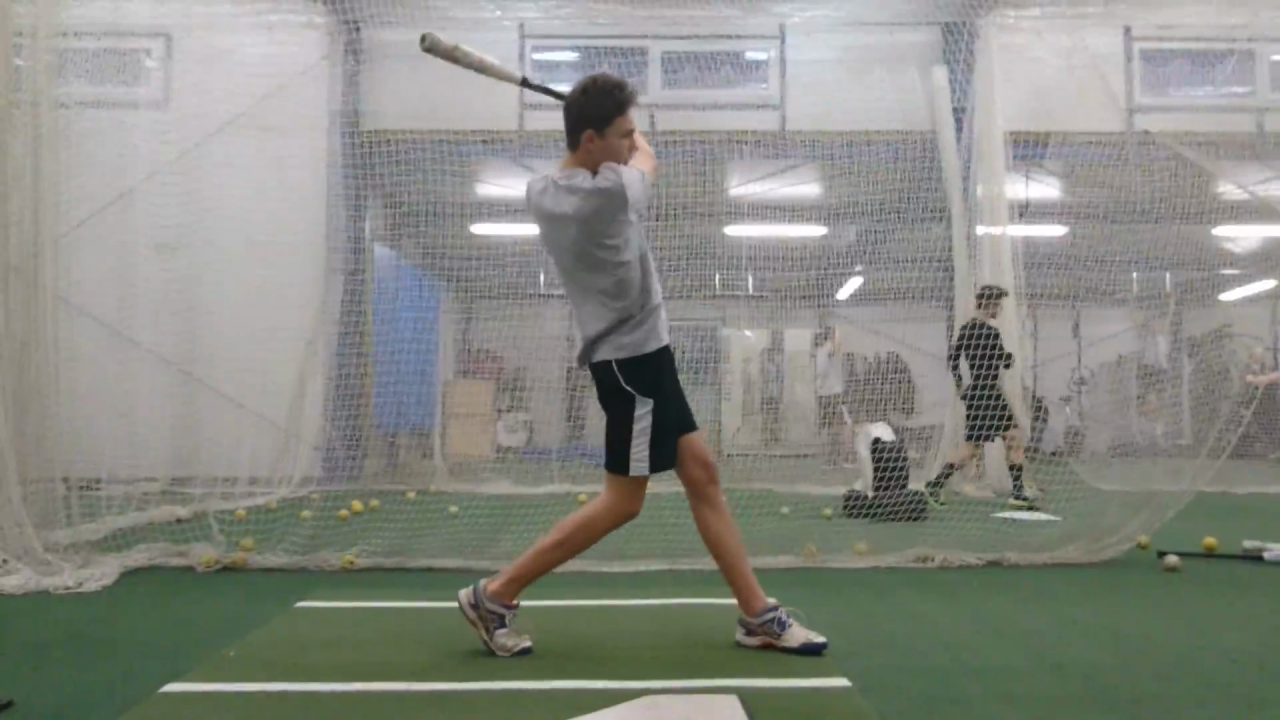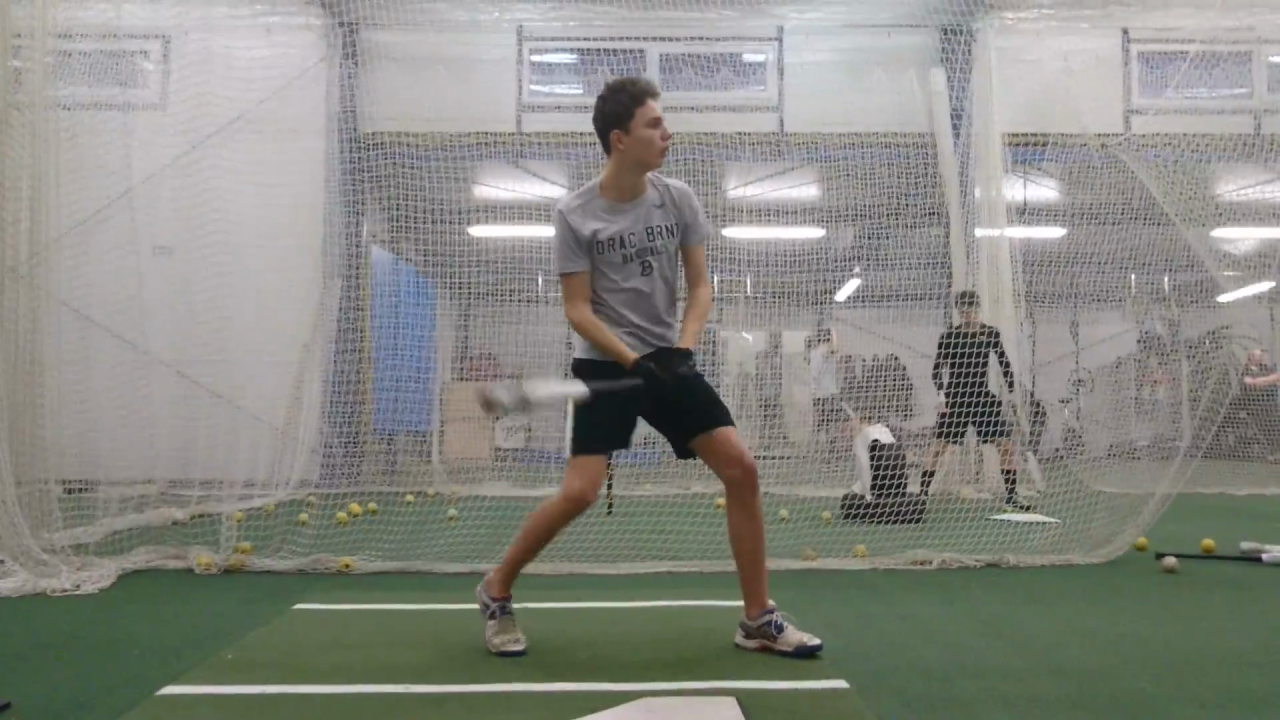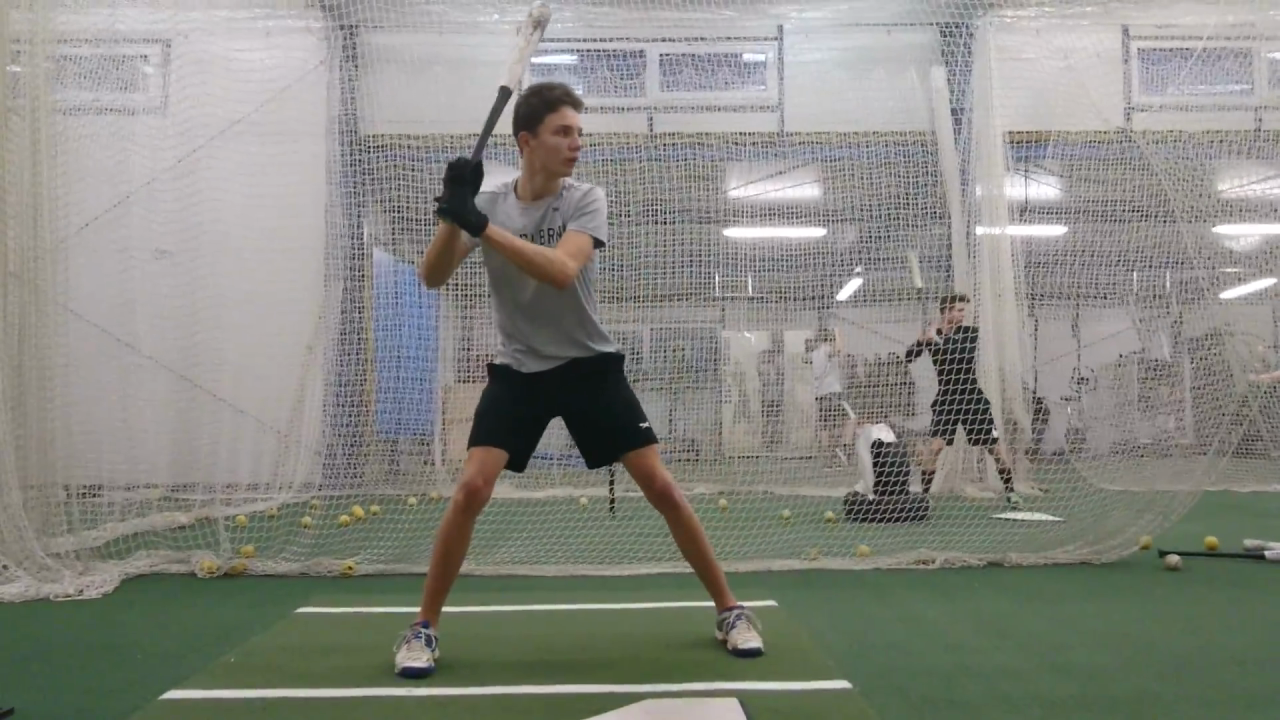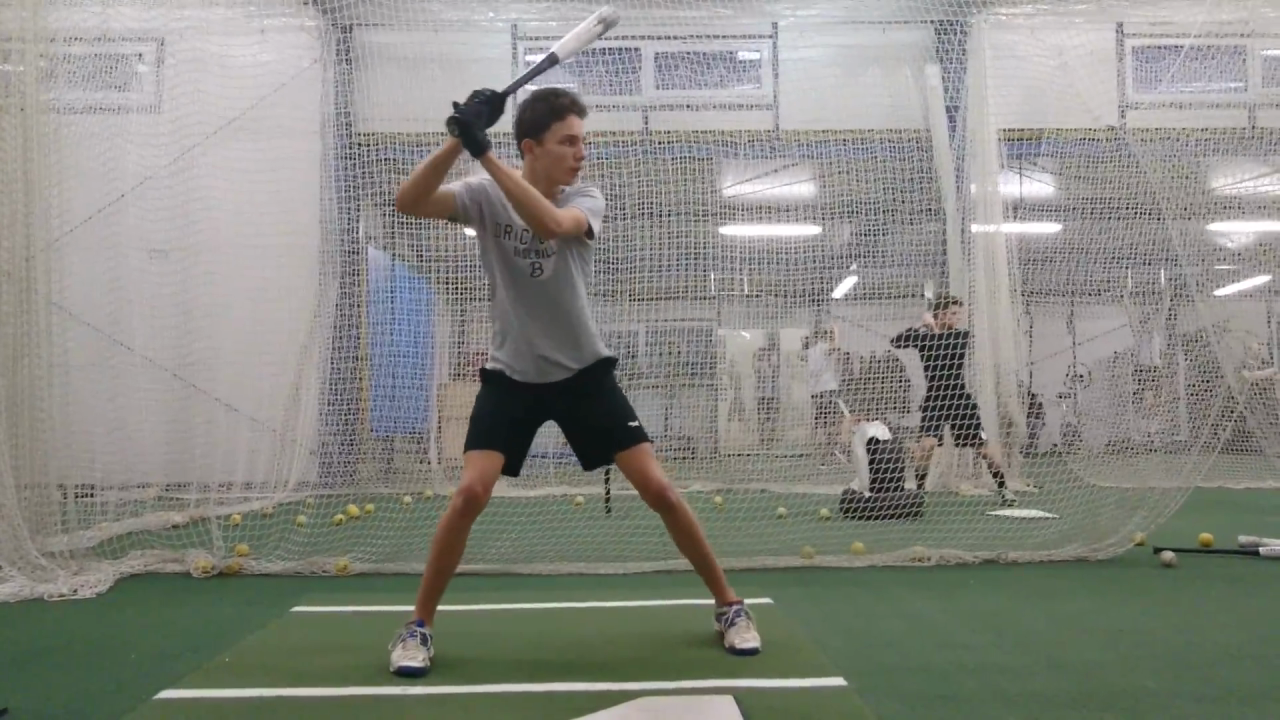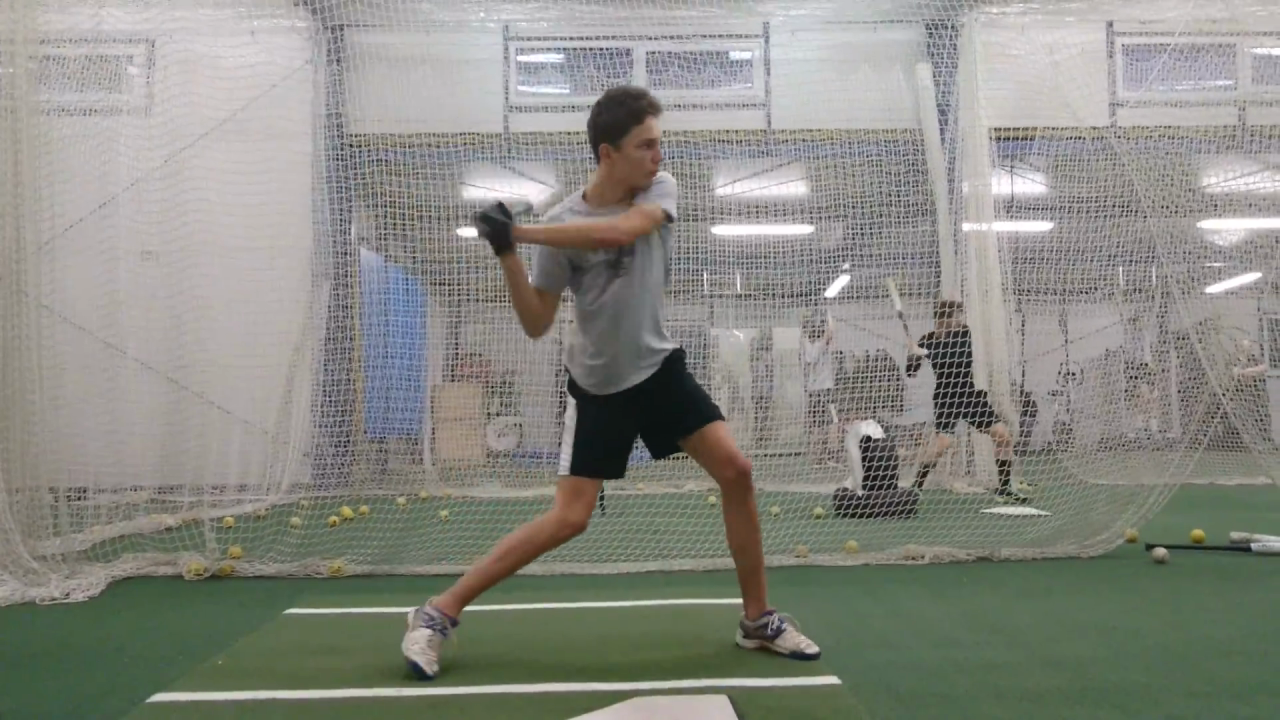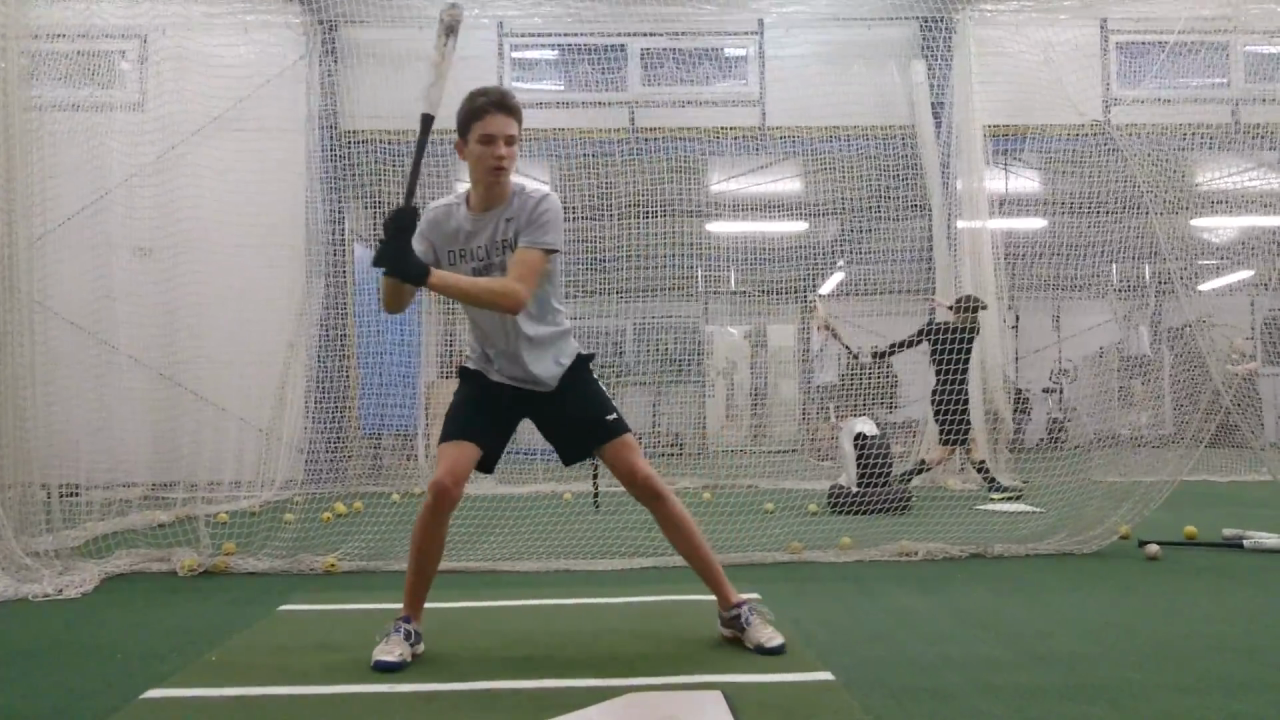
dt=0.7s
person 1, frame 1
left shoulder: (539, 192)
right shoulder: (611, 189)
right elbow: (647, 159)
right wrist: (634, 141)
left hip: (627, 354)
right hip: (634, 357)
left knee: (703, 474)
right knee: (622, 500)
left ankle: (758, 615)
right ankle: (494, 595)
person 1, frame 2
left shoulder: (680, 199)
right shoulder: (574, 214)
left elbow: (700, 285)
right elbow: (578, 310)
left wrist: (678, 352)
right wrist: (635, 363)
left hip: (671, 359)
right hip: (606, 362)
left knee: (743, 472)
right knee: (579, 492)
left ankle: (760, 620)
right ankle: (495, 597)
person 1, frame 3
left shoulder: (587, 200)
right shoulder: (487, 201)
left elbow: (563, 272)
right elbow: (431, 278)
left wrist: (483, 228)
right wrist: (450, 219)
left hip: (589, 364)
right hip: (518, 369)
left knee: (661, 487)
right knee: (471, 488)
left ankle: (729, 610)
right ankle: (424, 626)
person 1, frame 4
left shoulder: (588, 202)
right shoulder: (483, 198)
left elbow: (547, 223)
right elbow: (408, 202)
left wrist: (484, 153)
right wrist: (457, 145)
left hip: (584, 370)
right hip: (511, 375)
left knee: (658, 490)
right knee: (471, 493)
left ankle: (727, 603)
right ankle: (418, 625)
person 1, frame 5
left shoulder: (659, 190)
right shoulder: (559, 222)
left elbow: (619, 231)
right elbow: (536, 325)
left wrist: (520, 231)
right wrist: (507, 252)
left hip: (656, 364)
right hip: (599, 382)
left knee: (735, 469)
right knee: (567, 518)
left ankle: (757, 618)
right ankle: (441, 612)
person 1, frame 6
left shoulder: (539, 206)
right shoulder: (439, 219)
left elbow: (513, 295)
right elbow: (394, 304)
left wrist: (424, 271)
right wrist: (394, 259)
left hip: (557, 368)
right hip: (488, 374)
left knee: (643, 480)
right knee: (443, 486)
left ankle: (733, 607)
right ankle: (408, 623)
person 2, frame 1
left shoulder: (967, 328)
right shoulder: (990, 332)
left elbow: (952, 358)
right elbow: (1007, 362)
left wrist: (960, 383)
right wrist: (1009, 355)
left hip: (991, 394)
right hip: (983, 395)
left knee: (1015, 438)
right knee: (972, 447)
left ankle: (1017, 492)
right ankle: (935, 485)
person 2, frame 2
left shoulder: (991, 333)
right shoulder: (948, 337)
left elbow: (1003, 361)
right elbow: (936, 369)
left wrist: (1011, 391)
right wrist: (942, 393)
left hip: (982, 397)
right hip: (954, 399)
left knee: (1005, 444)
right knee: (939, 447)
left ankle: (1012, 497)
right ankle: (922, 496)
person 2, frame 3
left shoulder: (970, 332)
right shoulder: (930, 335)
left elbow: (963, 357)
right elbow: (908, 357)
left wrist: (938, 341)
right wrist: (923, 339)
left hip: (972, 397)
right hip: (946, 399)
left knee: (995, 446)
right knee: (935, 446)
left ankle: (1010, 491)
right ankle: (924, 495)
person 2, frame 4
left shoulder: (963, 335)
right shoulder: (923, 336)
left elbow: (949, 347)
right elbow: (896, 342)
left wrist: (934, 328)
right wrist: (921, 327)
left hip: (960, 399)
right hip: (933, 400)
left knee: (983, 447)
right knee: (926, 444)
left ankle: (1003, 489)
person 2, frame 5
left shoulder: (963, 331)
right shoulder: (925, 341)
left elbow: (954, 356)
right elbow: (910, 373)
left wrist: (923, 352)
right wrist: (915, 355)
left hip: (970, 394)
right hip: (945, 397)
left knee: (1003, 434)
right knee: (943, 442)
left ankle: (1004, 489)
right ankle: (916, 486)
person 2, frame 6
left shoulder: (932, 328)
right shoulder: (970, 330)
left elbow: (902, 344)
right elbow: (970, 322)
left wrist: (875, 356)
right wrist: (954, 310)
left hip: (942, 394)
right hip: (953, 396)
left knee: (969, 442)
right knee: (948, 448)
left ankle: (994, 486)
right ankle: (902, 480)
